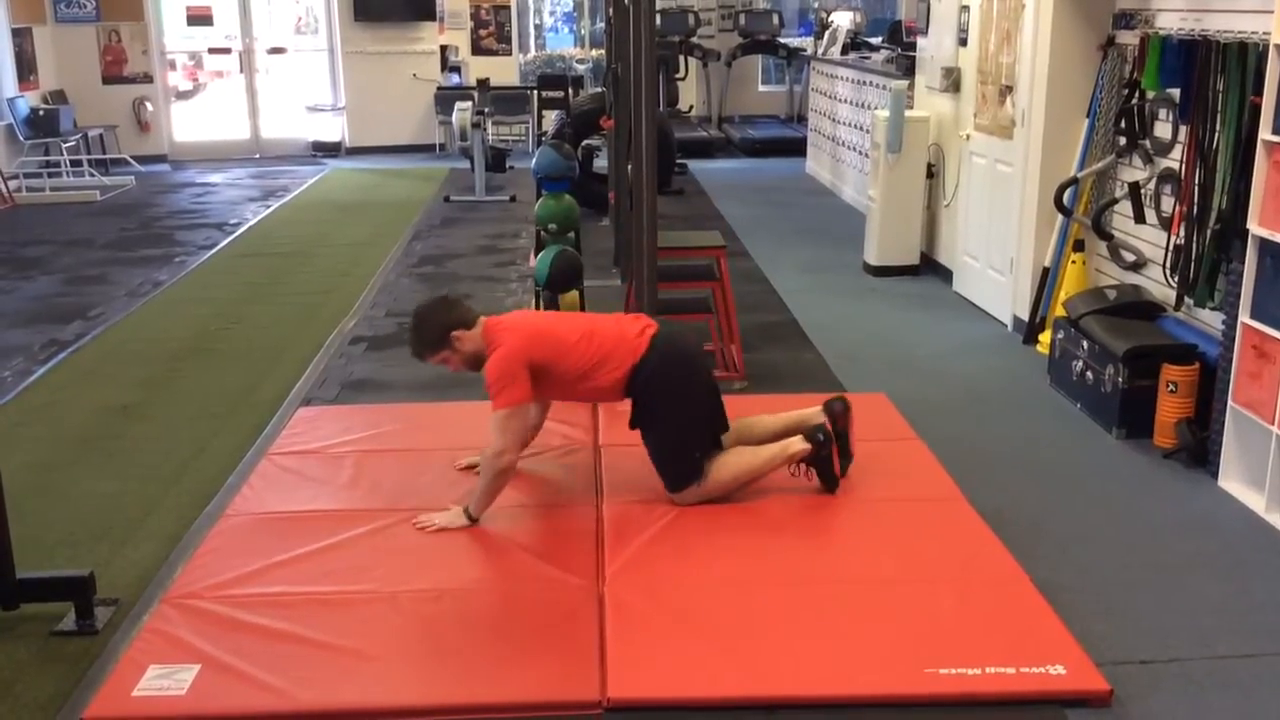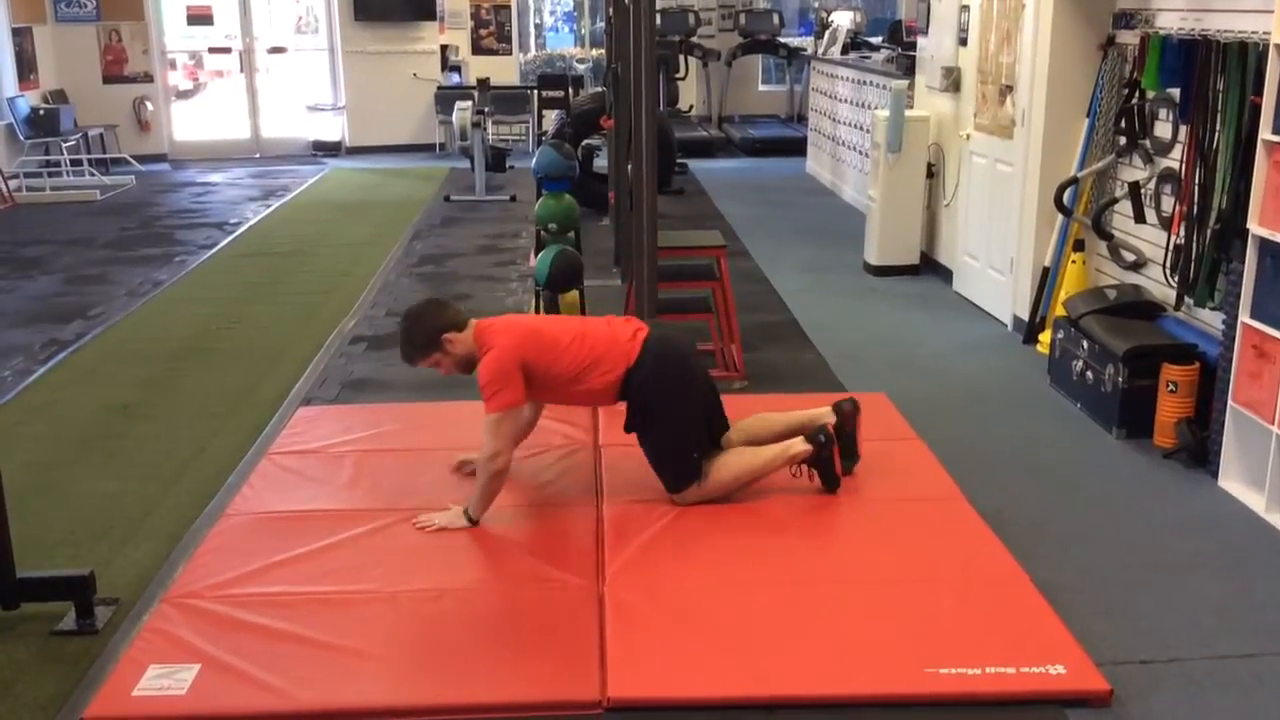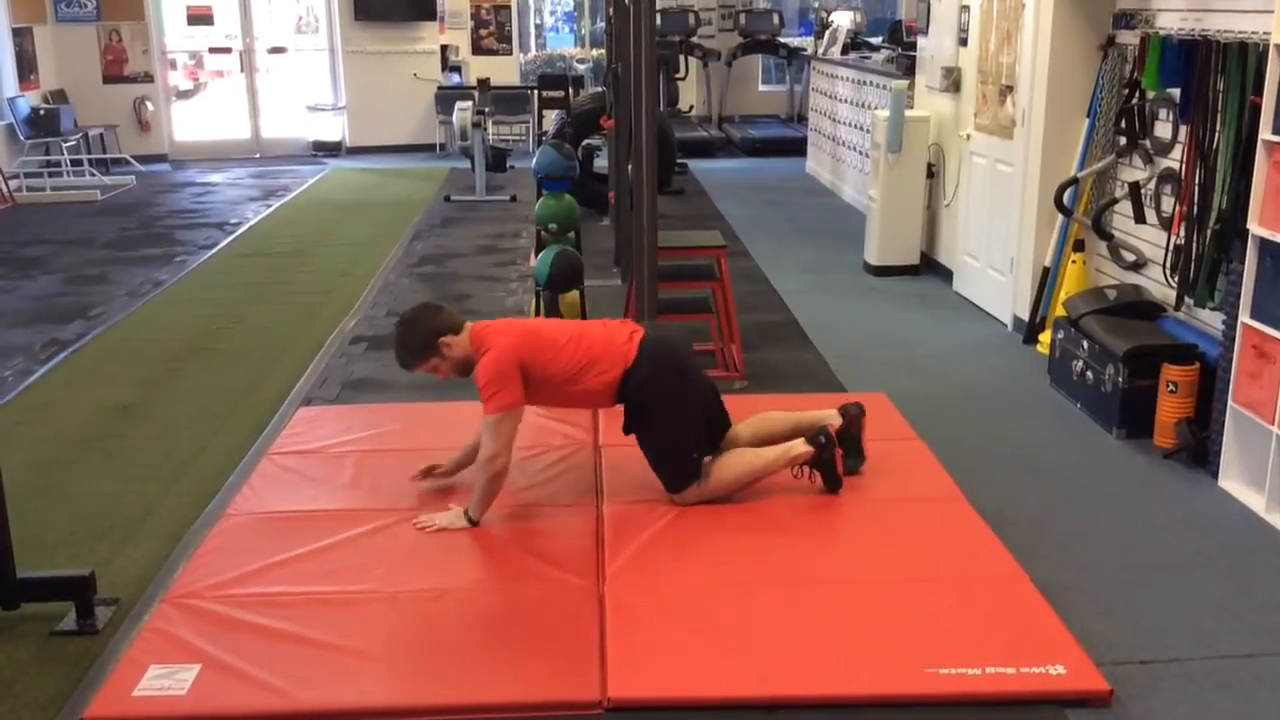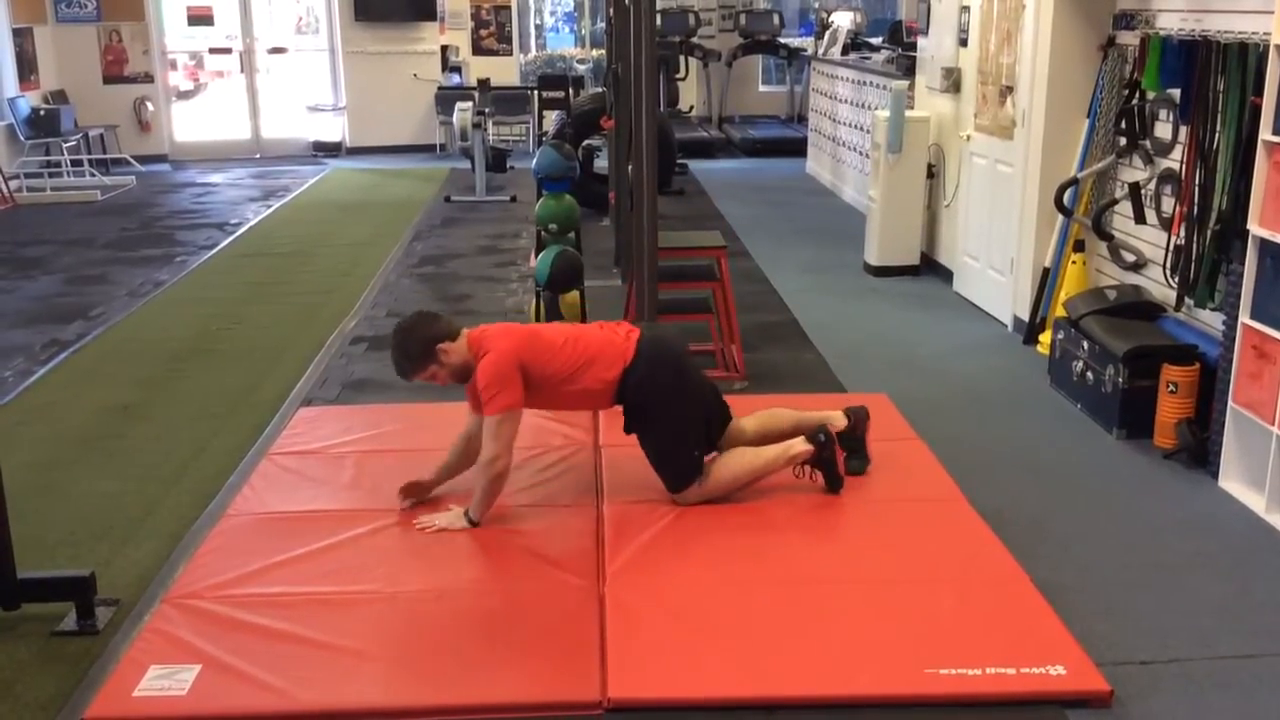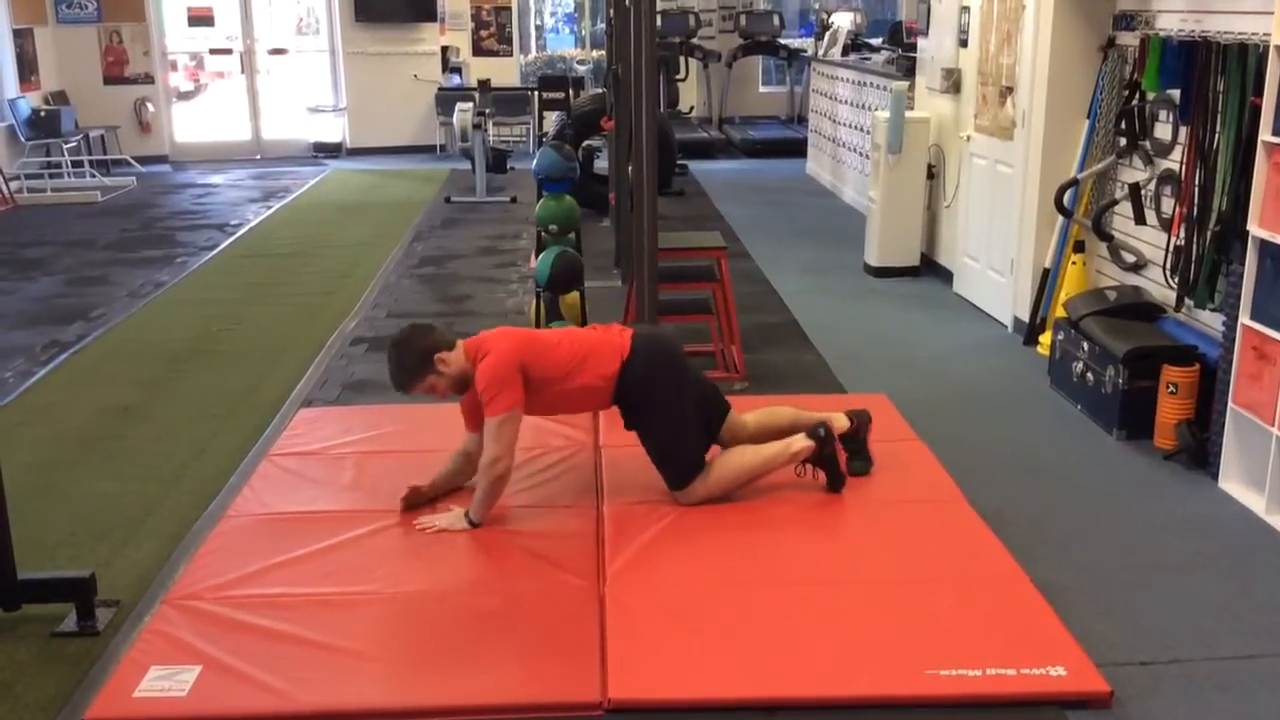
dt=0.1s
person 1, frame 1
left shoulder: (502, 358)
right shoulder: (510, 330)
left elbow: (503, 456)
right elbow: (538, 405)
left wrist: (468, 513)
right wrist: (496, 458)
left hip: (658, 371)
right hip: (661, 350)
left knee: (689, 488)
right knee: (720, 442)
left ankle: (803, 446)
right ankle: (823, 416)
person 1, frame 2
left shoulder: (495, 360)
right shoulder: (502, 333)
left elbow: (498, 459)
right elbow: (529, 409)
left wrist: (468, 515)
right wrist: (487, 459)
left hip: (653, 375)
right hip: (655, 352)
left knee: (689, 489)
right knee: (724, 442)
left ankle: (803, 447)
right ankle: (830, 417)
person 1, frame 3
left shoulder: (493, 361)
right shoulder: (489, 345)
left elbow: (496, 459)
right elbow: (494, 431)
left wrist: (469, 515)
right wrist: (453, 466)
left hip: (650, 375)
right hip: (650, 357)
left knee: (689, 488)
right knee: (731, 438)
left ankle: (804, 448)
right ankle: (837, 420)
person 1, frame 4
left shoulder: (493, 363)
right shoulder: (485, 350)
left elbow: (496, 460)
right elbow: (476, 434)
left wrist: (470, 517)
right wrist: (432, 481)
left hip: (647, 374)
right hip: (644, 356)
left knee: (690, 489)
right knee: (735, 433)
left ankle: (805, 447)
right ankle: (840, 422)
person 1, frame 5
left shoulder: (493, 365)
right shoulder: (476, 379)
left elbow: (498, 463)
right elbow: (473, 452)
left wrist: (471, 517)
right wrist: (433, 487)
left hip: (643, 366)
right hip: (636, 363)
left knee: (694, 487)
right knee: (735, 427)
left ankle: (807, 443)
right ankle: (843, 423)
